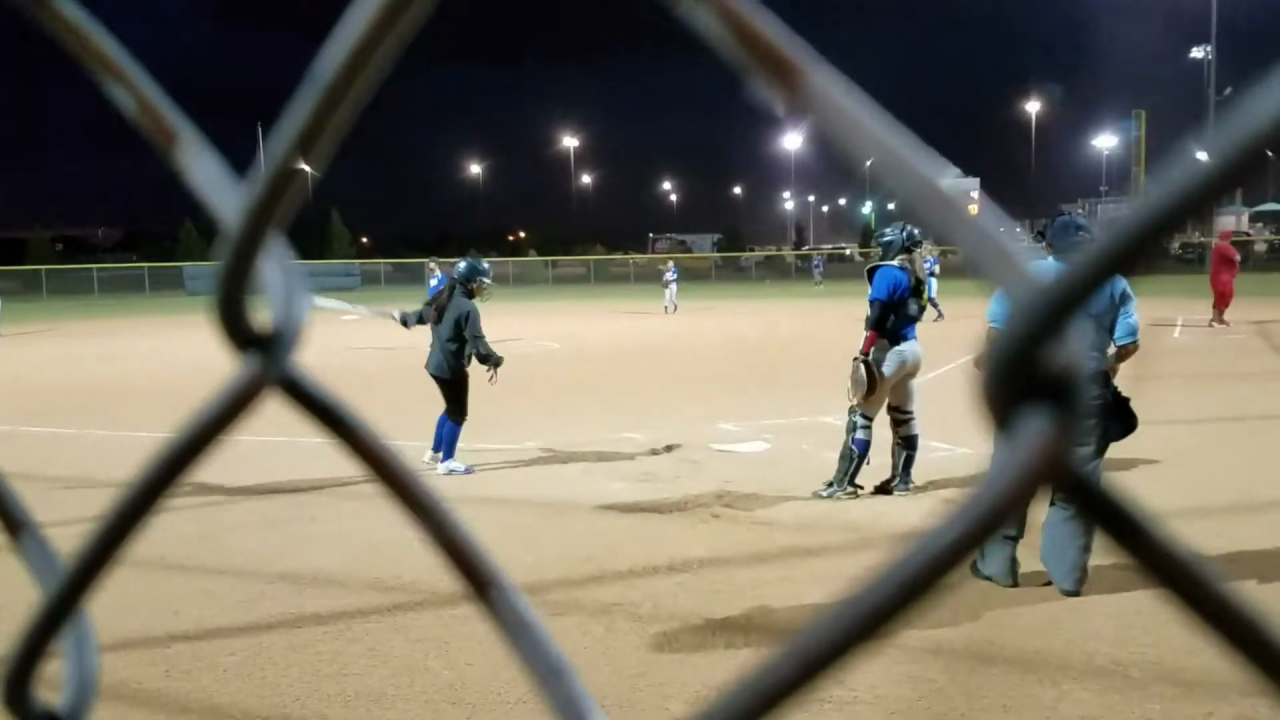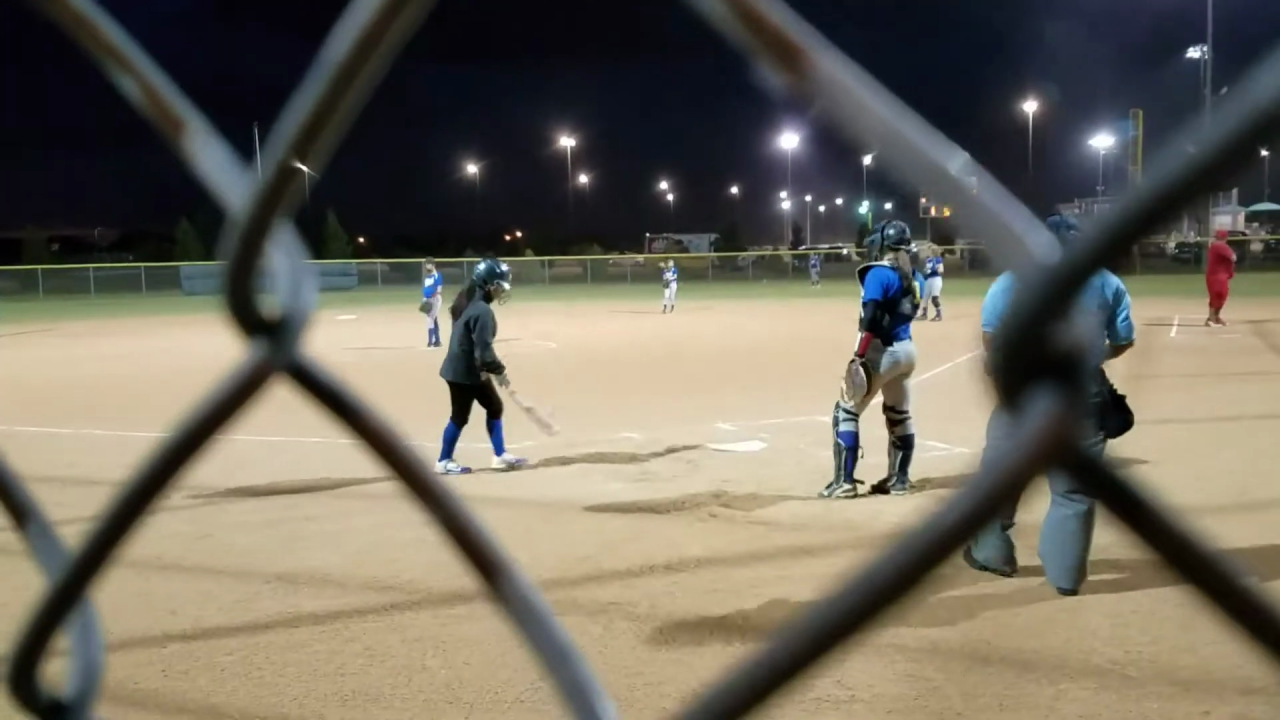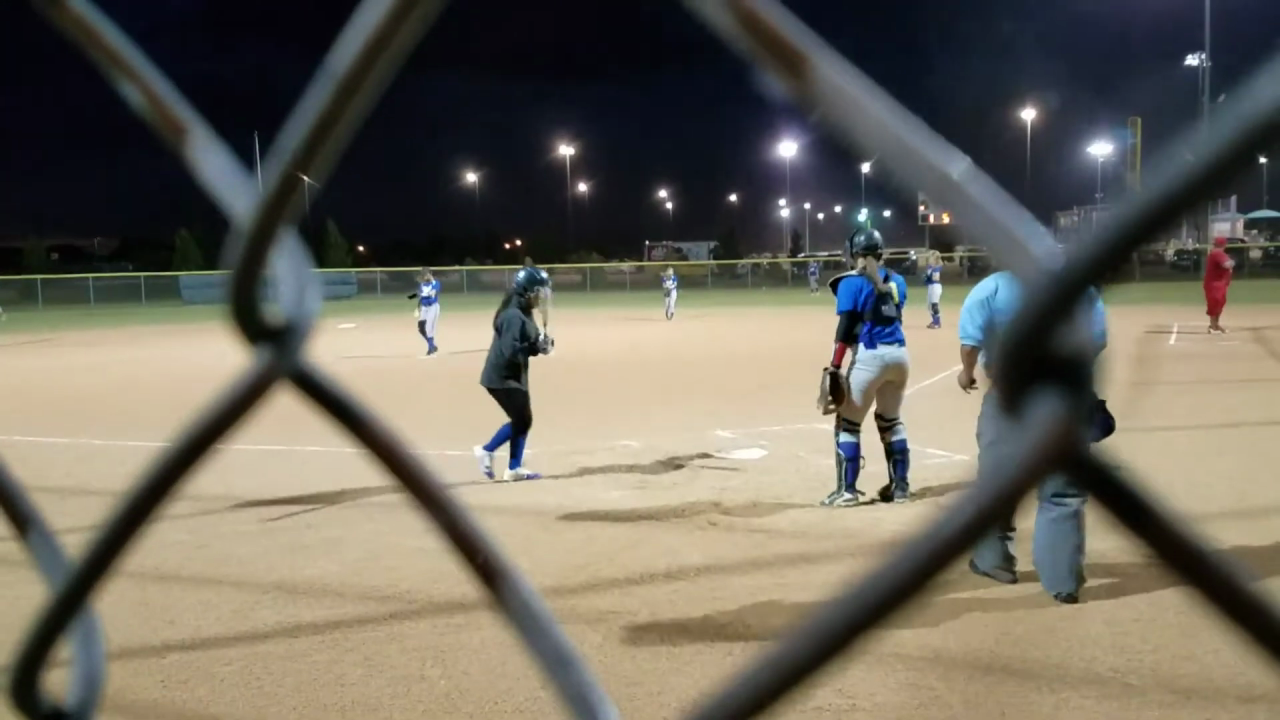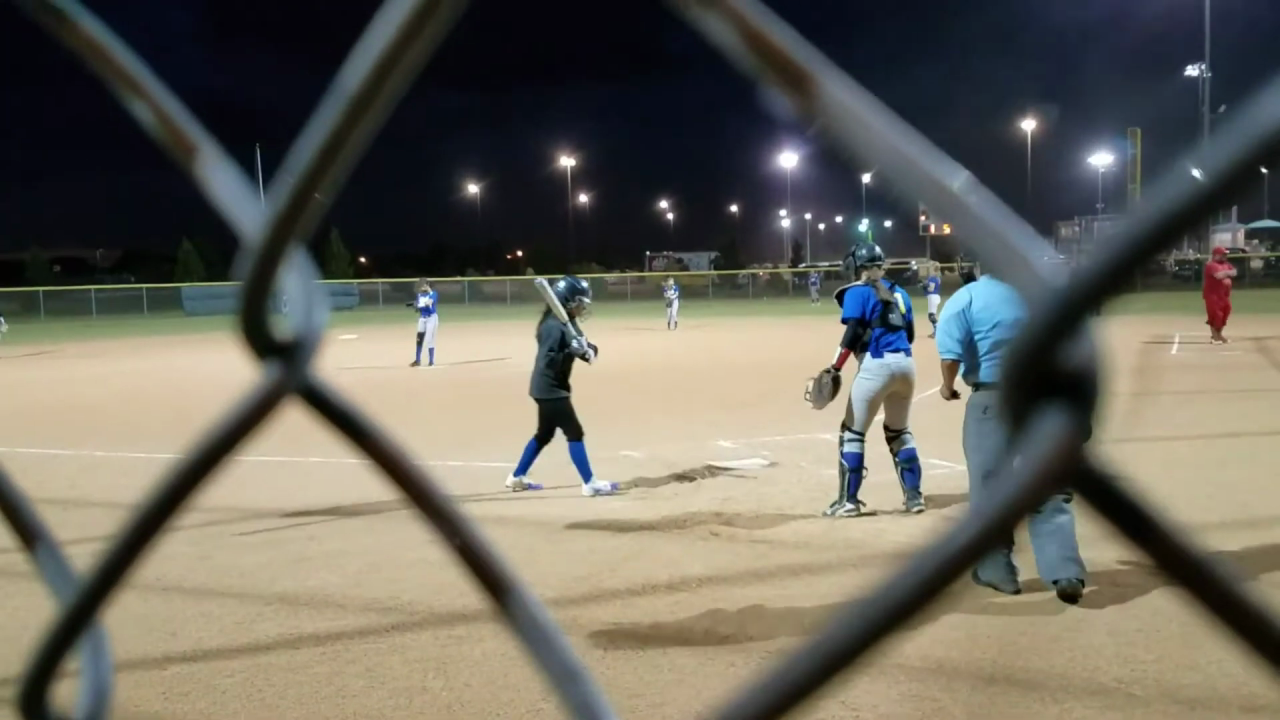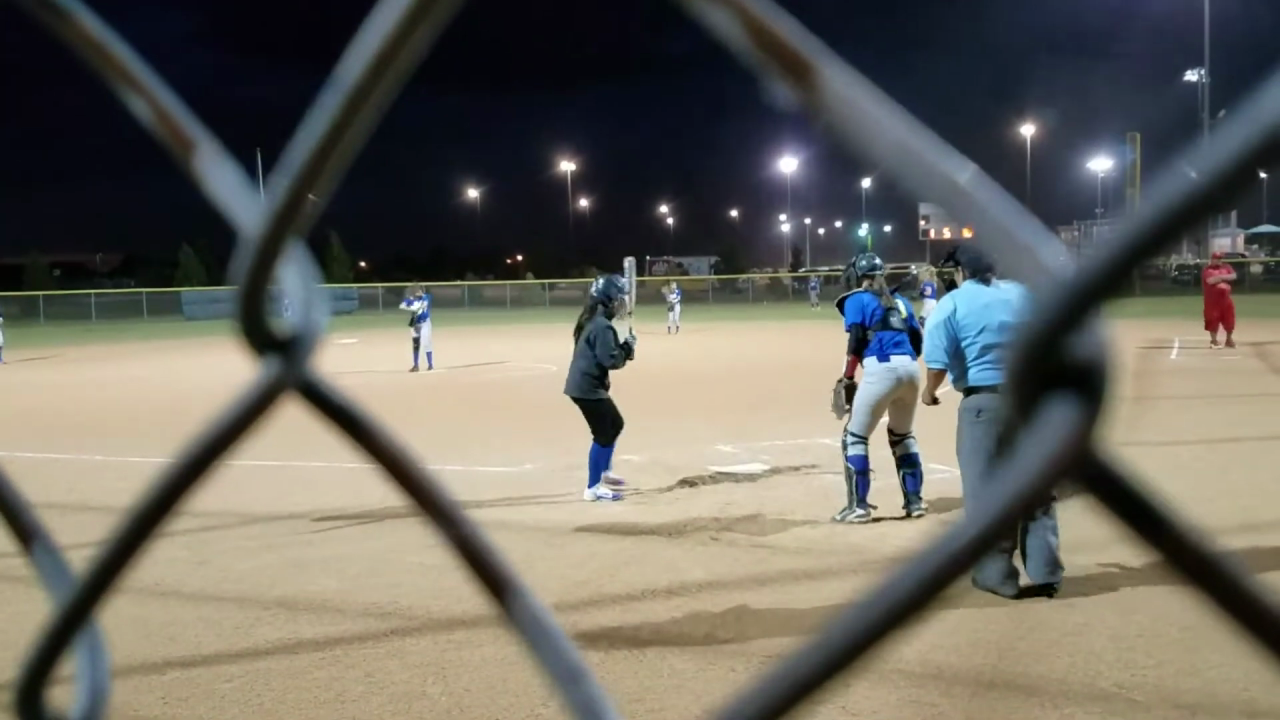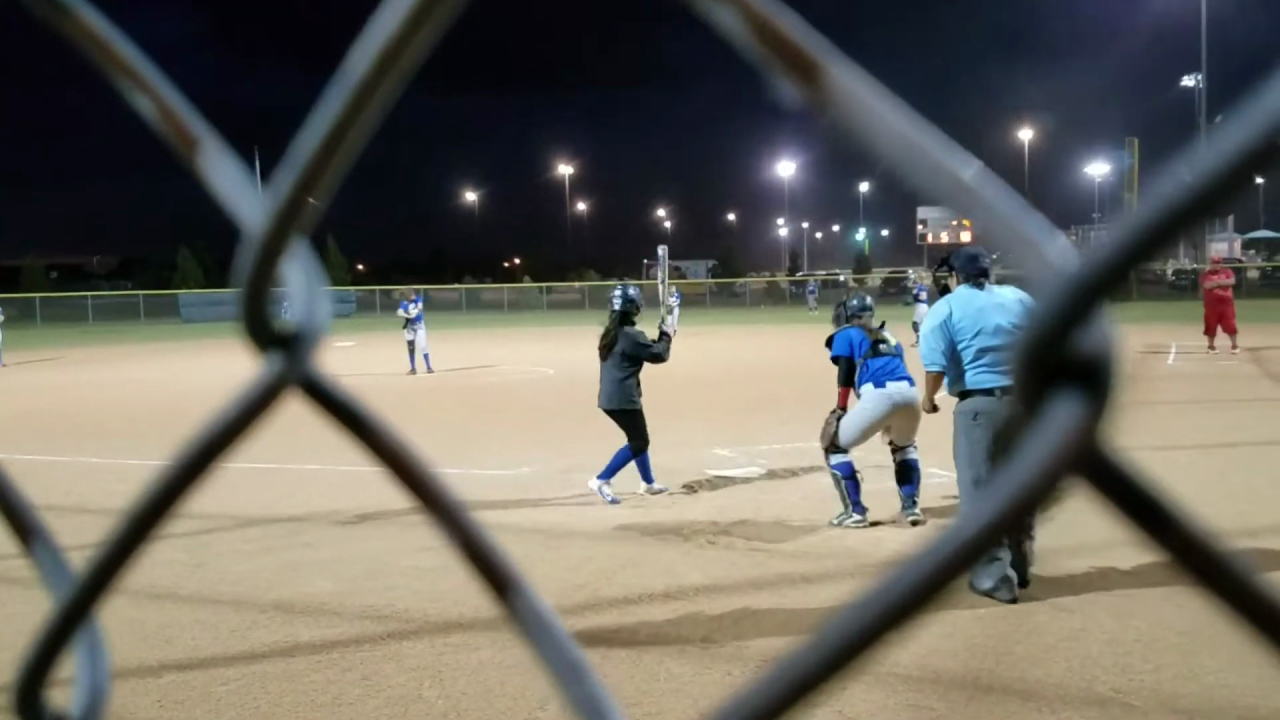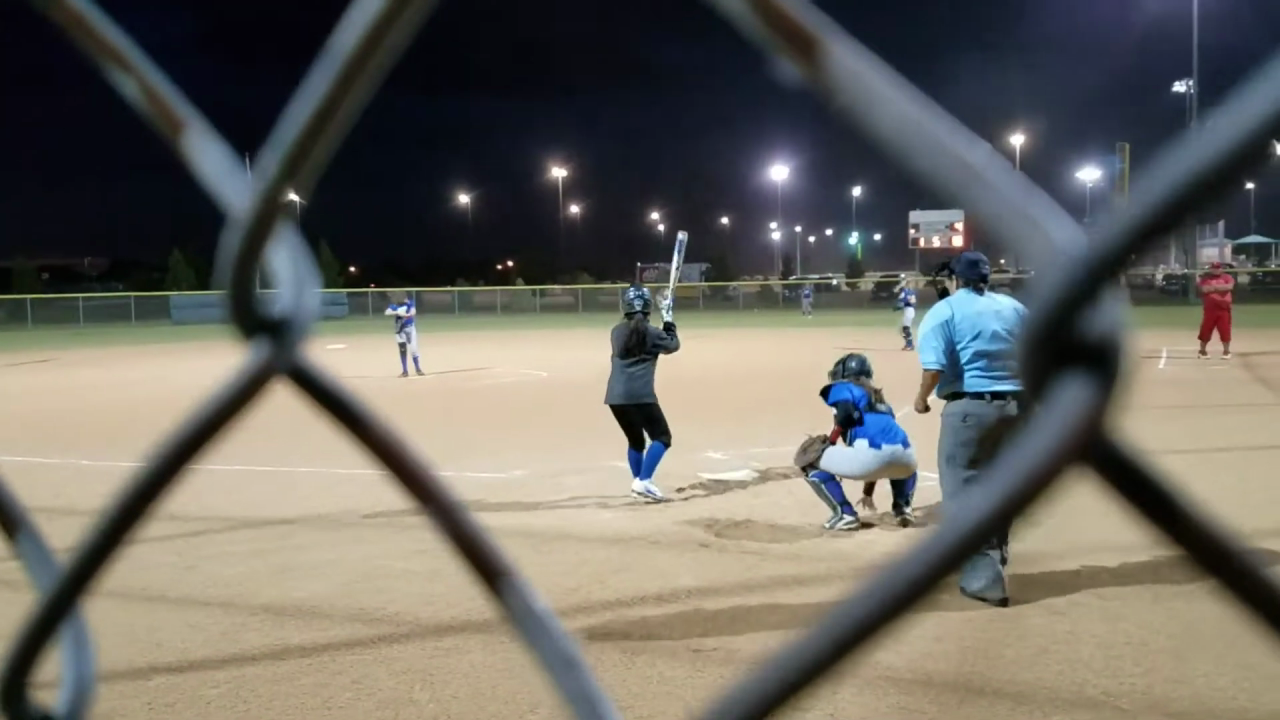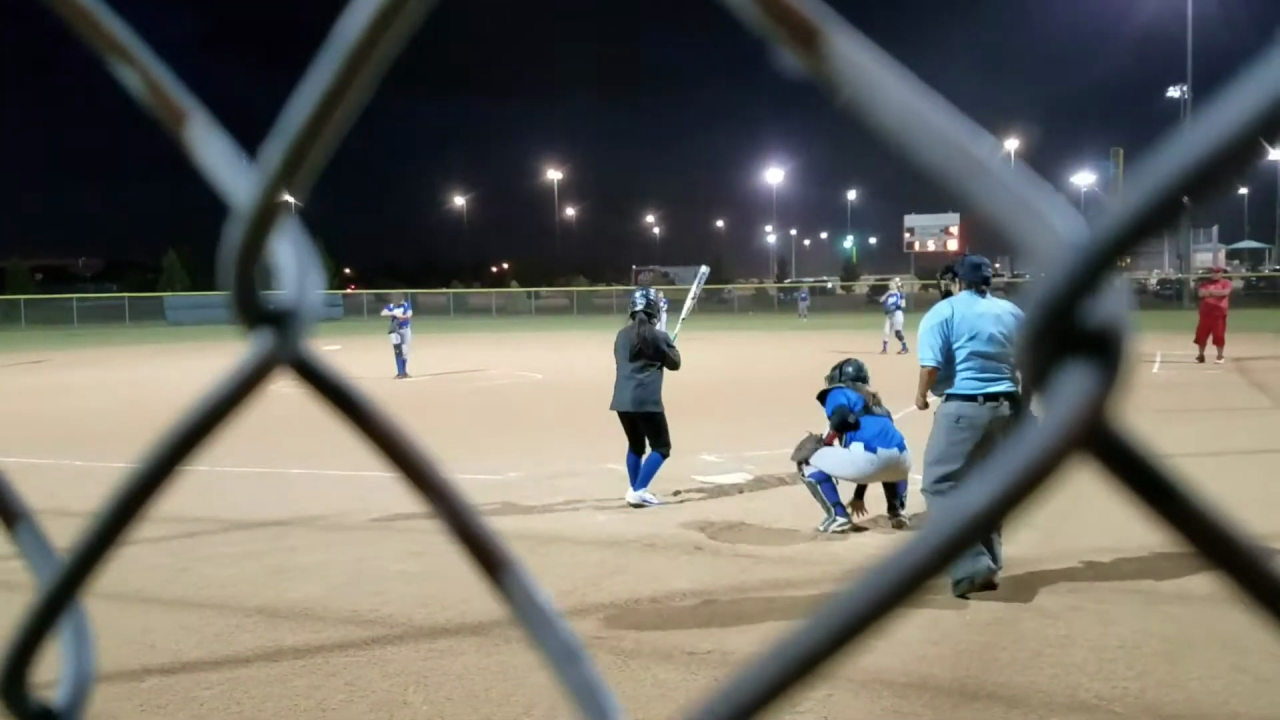
dt=0.3s
person 1, frame 1
left shoulder: (1026, 276)
right shoulder: (1113, 283)
left elbow: (997, 329)
right elbow: (1128, 344)
left wrist: (987, 355)
right wrist: (1110, 363)
right hip: (1088, 392)
left ankle: (997, 564)
right ankle: (1068, 574)
person 1, frame 2
left shoulder: (1018, 277)
right shoulder: (1107, 282)
left elbow: (990, 328)
right elbow: (1124, 340)
right hip: (1084, 390)
right knee: (1074, 485)
left ankle: (992, 552)
right ankle: (1066, 572)
person 1, frame 3
left shoulder: (992, 287)
left elbow: (971, 341)
right elbow: (1097, 340)
left wrist: (967, 372)
right knee: (1063, 489)
left ankle: (993, 558)
right ankle: (1063, 580)
person 1, frame 4
left shoulder: (965, 299)
left elbow: (950, 354)
left wrist: (948, 386)
left hip: (992, 400)
left knee: (989, 484)
right knee: (1050, 491)
left ankle: (997, 571)
right ankle: (1066, 573)
person 1, frame 5
left shoulder: (951, 304)
right shoulder: (1026, 294)
left elbow: (939, 360)
left wrist: (929, 391)
left hip: (984, 403)
left knee: (986, 490)
left ankle: (997, 573)
right ankle: (1045, 572)
person 1, frame 6
left shoulder: (945, 308)
right shoulder: (1020, 298)
left elbow: (936, 366)
left wrist: (928, 398)
left hip: (979, 406)
left knee: (981, 492)
left ankle: (995, 579)
right ankle: (1019, 568)
person 1, frame 7
left shoulder: (944, 311)
right shoulder: (1015, 308)
left elbow: (934, 367)
left wrist: (922, 398)
right wrist: (1023, 397)
left hip: (968, 409)
right hip: (1013, 407)
left knee: (966, 492)
left ankle: (984, 579)
right ankle: (994, 565)
person 1, frame 8
left shoulder: (944, 311)
right shoulder: (1014, 313)
left elbow: (931, 365)
left wrist: (921, 395)
right wrist: (1023, 408)
left hip: (962, 409)
right hip: (1005, 409)
left knee: (941, 486)
left ankle: (972, 566)
right ankle: (987, 566)
person 2, frame 1
left shoulder: (887, 273)
right shoulder: (919, 278)
left elbow: (877, 318)
right elbow: (911, 314)
left wrist: (863, 354)
left hip: (889, 352)
right hip: (912, 350)
left knee: (861, 416)
right knee: (904, 416)
left ankle: (844, 483)
right ankle: (901, 479)
person 2, frame 2
left shoulder: (878, 273)
right shoulder: (913, 277)
left elbow: (871, 319)
right elbow: (907, 313)
left wrist: (858, 356)
left hip: (882, 352)
right hip: (906, 350)
left knee: (846, 411)
right knee: (900, 415)
left ankle: (845, 481)
right ankle: (899, 479)
person 2, frame 3
left shoulder: (851, 282)
right shoulder: (897, 281)
left elbow: (846, 327)
right elbow: (893, 316)
left wrist: (834, 367)
left hip: (870, 357)
right hip: (899, 354)
left knee: (847, 423)
right knee: (891, 421)
left ankle: (847, 490)
right ankle: (899, 486)
person 2, frame 4
left shoulder: (856, 291)
right shoulder: (898, 292)
left elbow: (853, 332)
right elbow: (909, 334)
left wrist: (835, 367)
left hip: (877, 366)
right hip: (905, 364)
left knee: (852, 432)
right knee: (899, 431)
left ankle: (848, 500)
right ankle: (914, 496)
person 2, frame 5
left shoulder: (857, 299)
right shoulder: (899, 300)
left elbow: (857, 339)
right elbow: (918, 342)
left wrist: (847, 377)
left hip: (881, 371)
right hip: (910, 369)
left knee: (854, 437)
right knee: (903, 435)
left ankle: (858, 506)
right ankle: (914, 501)
person 2, frame 6
left shoulder: (844, 334)
right shoulder: (888, 337)
left elbow: (845, 369)
left wrist: (840, 408)
right wrist: (893, 422)
left hip: (879, 396)
right hip: (910, 394)
left knee: (833, 446)
right knee: (905, 447)
left ankle: (854, 512)
right ankle: (911, 506)
person 2, frame 7
left shoulder: (841, 387)
right shoulder: (876, 395)
left elbow: (847, 412)
left wrist: (829, 441)
right wrist: (868, 492)
left hip: (872, 452)
right hip: (903, 456)
left knee: (808, 461)
left ankle: (845, 514)
right ankle: (903, 508)
person 2, frame 8
left shoulder: (837, 393)
right shoulder: (875, 401)
left elbow: (842, 419)
left wrist: (829, 440)
right wrist: (858, 496)
left hip: (868, 457)
right hip: (900, 461)
left knee: (807, 460)
left ankle: (837, 516)
right ankle: (898, 511)
person 3, frame 1
left shoulder: (441, 299)
right shoulder: (467, 308)
left elbow: (419, 315)
right elbow: (477, 342)
left wrist: (404, 318)
right wrist: (494, 362)
left hip: (437, 364)
right hip: (452, 367)
left knee: (452, 409)
right knee: (458, 414)
left ankle: (435, 452)
right ankle: (447, 461)
person 3, frame 2
left shoulder: (469, 303)
right shoulder: (482, 311)
right elbow: (484, 350)
left wrist: (492, 369)
right wrist: (498, 369)
left hip: (473, 370)
right hip: (462, 371)
left knee: (495, 408)
right knee: (460, 417)
left ankle: (501, 456)
right ankle: (444, 462)
person 3, frame 3
left shoulder: (524, 313)
right shoulder: (513, 316)
left elbow: (531, 342)
right elbow: (511, 351)
left wrist: (543, 343)
right wrist: (537, 345)
left hip: (515, 376)
right hip: (501, 378)
left knee: (524, 421)
right knee: (521, 420)
left ankle: (514, 468)
right ankle: (486, 451)
person 3, frame 4
left shoulder: (568, 325)
right shoulder: (554, 327)
left elbow: (582, 347)
right elbow: (548, 362)
left wrist: (588, 350)
right wrist: (572, 352)
left hip: (551, 388)
right hip: (550, 389)
left knee: (544, 433)
right knee: (574, 432)
left ankle: (517, 477)
right ankle: (590, 483)
person 3, frame 5
left shoulder: (592, 320)
right shoulder: (602, 326)
right elbow: (612, 361)
left wrist: (626, 347)
right wrist: (628, 347)
left hip: (584, 385)
right hip: (588, 388)
left knee: (614, 423)
right knee: (604, 434)
left ankle: (601, 472)
right ankle: (593, 488)
person 3, frame 6
left shoulder: (610, 332)
right shoulder: (632, 335)
right elbow: (660, 354)
left wrist: (658, 338)
right wrist: (666, 335)
left hip: (609, 397)
right hip: (624, 398)
left knee: (638, 440)
right knee: (639, 444)
left ankle: (649, 483)
right ankle: (601, 481)
person 3, frame 7
left shoulder: (617, 331)
right shoulder: (651, 333)
right elbow: (673, 345)
right wrist: (668, 322)
left hip: (616, 396)
right hip: (639, 396)
left knee: (636, 440)
right knee: (662, 437)
left ankle: (640, 485)
right ankle: (643, 481)
person 3, frame 8
left shoulder: (622, 335)
right shoulder: (659, 336)
right elbow: (674, 363)
right wrist: (673, 354)
left hip: (623, 400)
right hip: (647, 401)
left knee: (636, 445)
right knee: (661, 447)
left ankle: (635, 489)
right ankle: (638, 491)
